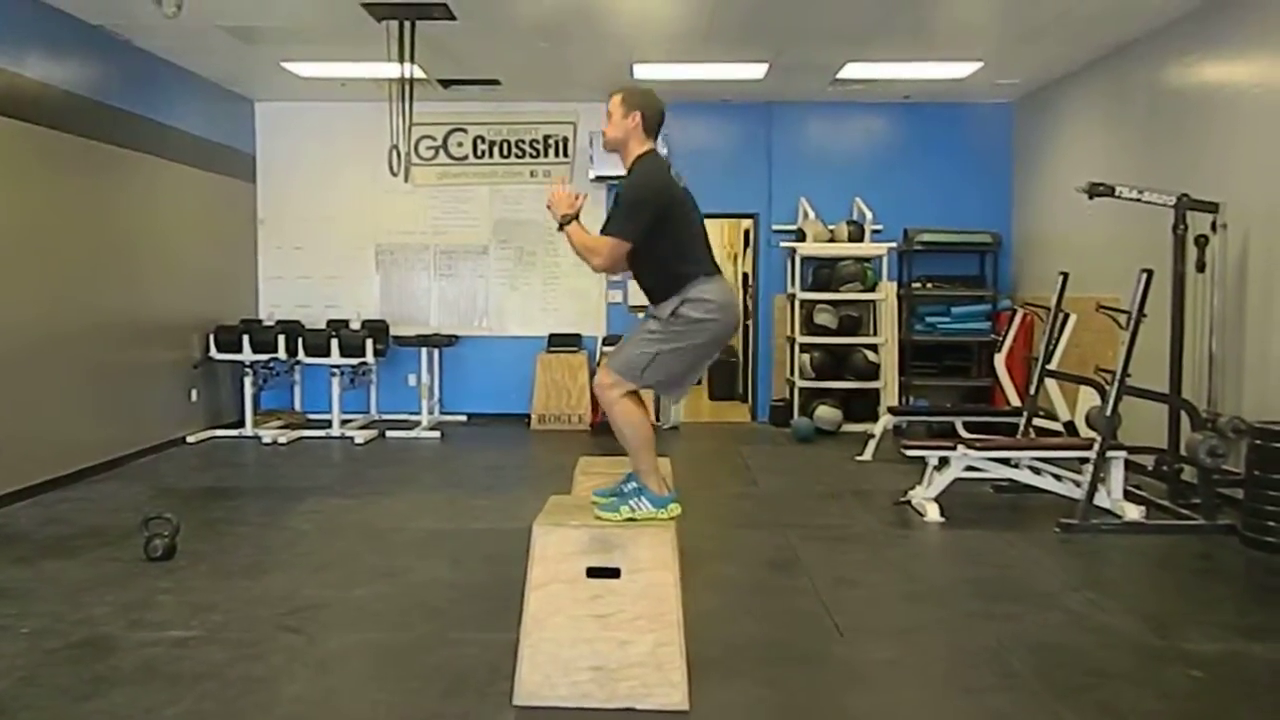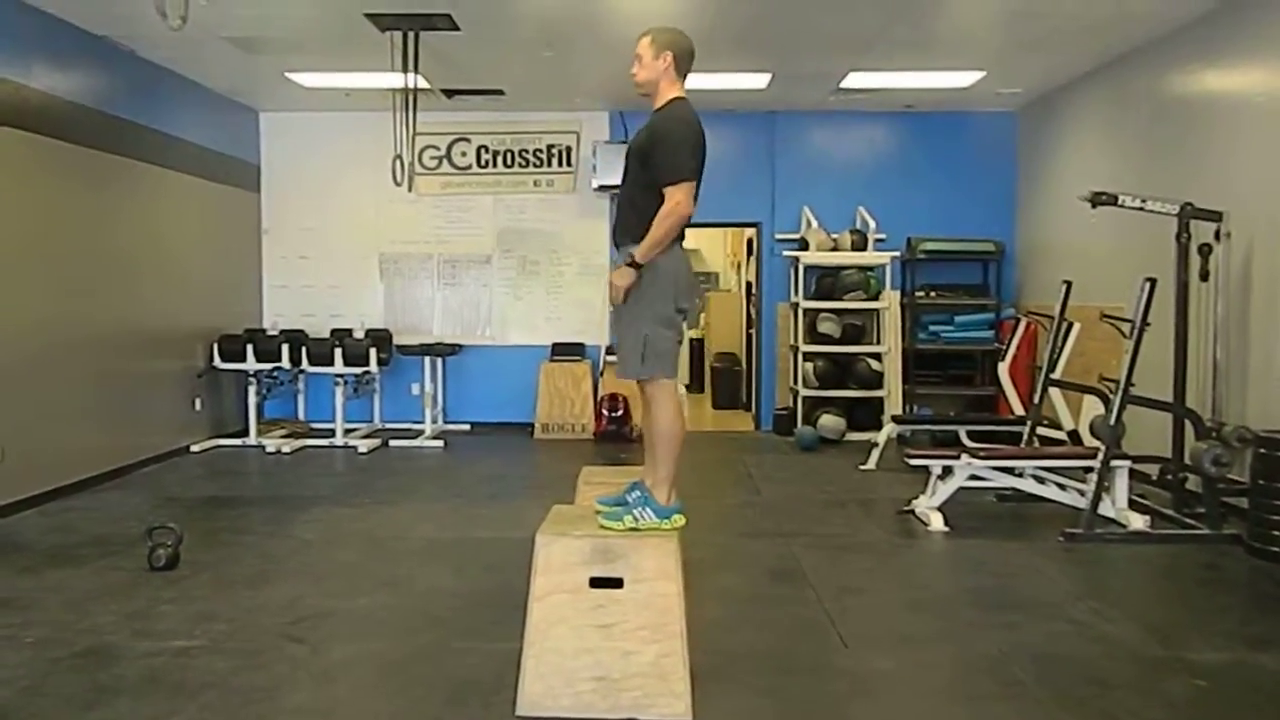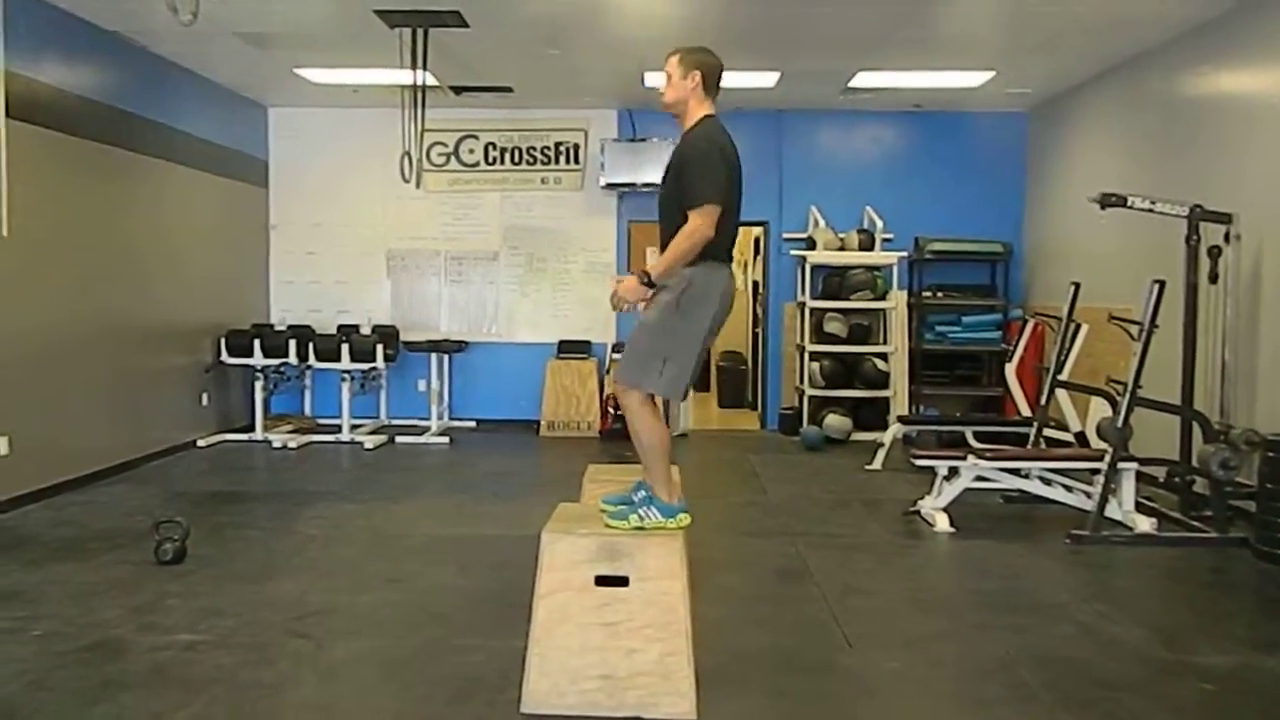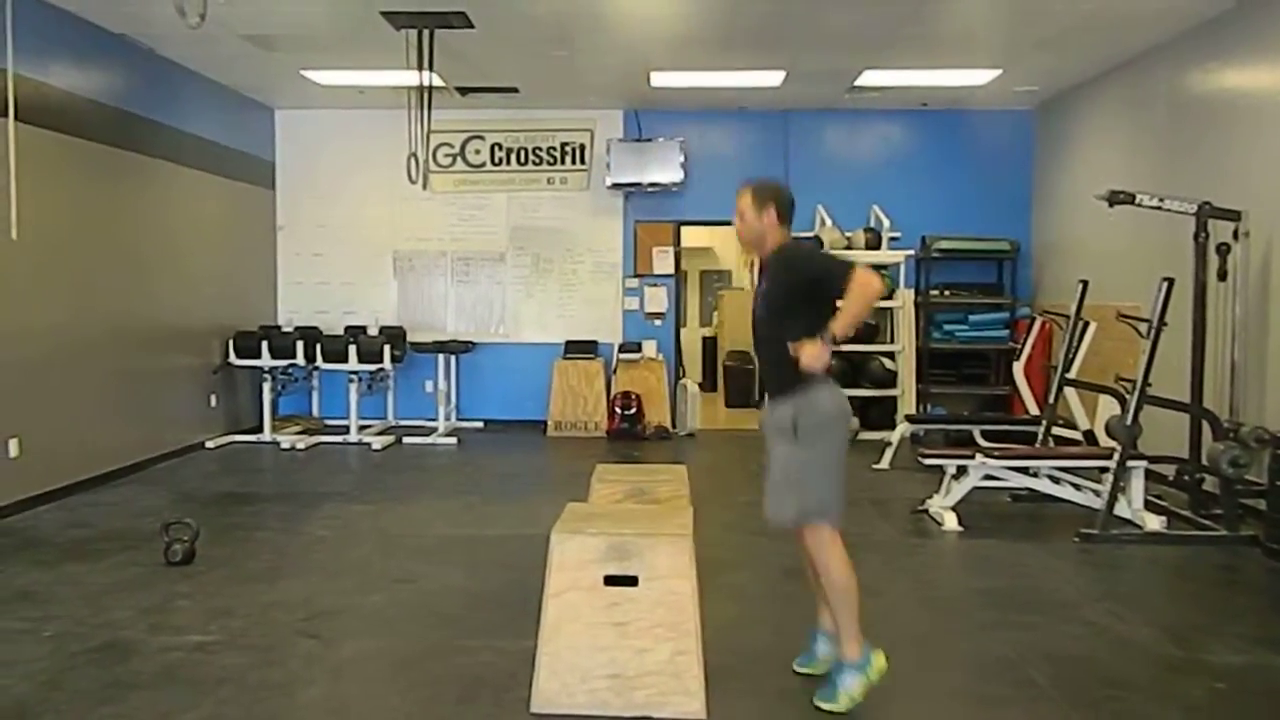
dt=0.5s
person 1, frame 1
left shoulder: (643, 183)
right shoulder: (651, 178)
left elbow: (603, 258)
right elbow: (618, 259)
left wrist: (566, 220)
right wrist: (575, 221)
left hip: (698, 307)
right hip: (694, 303)
left knee: (610, 385)
right knee: (618, 382)
left ankle: (656, 494)
right ankle: (646, 480)
person 1, frame 2
left shoulder: (674, 123)
right shoulder: (666, 121)
left elbow: (679, 205)
left wrist: (632, 264)
left hip: (649, 266)
right hip: (646, 265)
left knee: (658, 382)
right knee: (650, 381)
left ankle: (662, 502)
right ankle: (651, 486)
person 1, frame 3
left shoulder: (703, 144)
right shoulder: (703, 141)
left elbow: (701, 227)
left wrist: (645, 278)
right wrist: (655, 278)
left hip: (695, 282)
right hip: (690, 281)
left knee: (632, 388)
right knee: (639, 387)
left ankle: (665, 502)
right ankle: (655, 488)
person 1, frame 4
left shoulder: (797, 261)
right shoulder: (774, 265)
left elbow: (869, 282)
left wrist: (825, 343)
left hip: (810, 406)
right hip: (794, 407)
left knee: (816, 530)
right knee: (806, 525)
left ankle: (858, 658)
right ankle: (833, 633)
